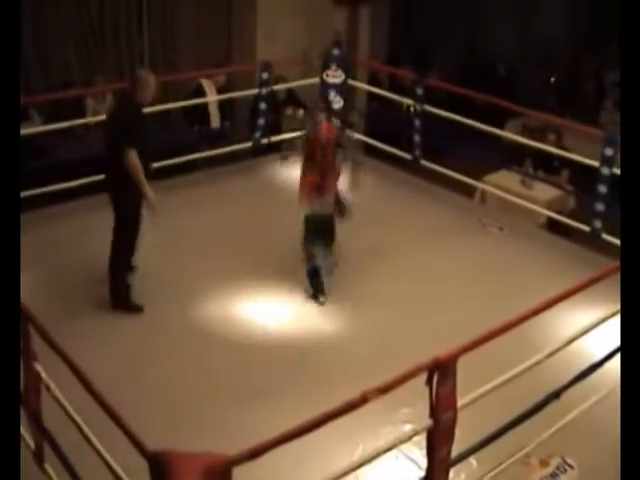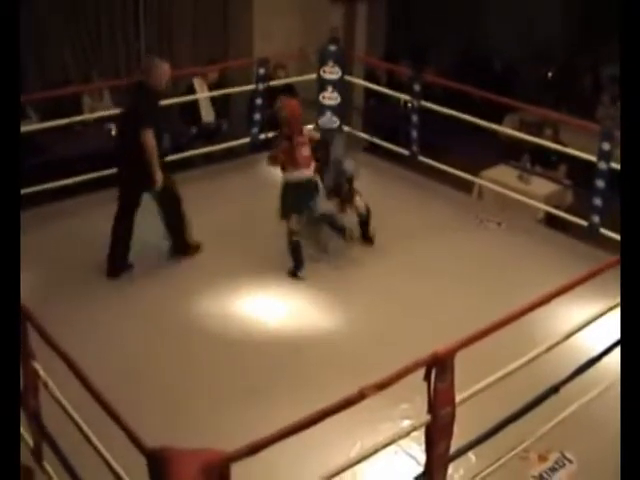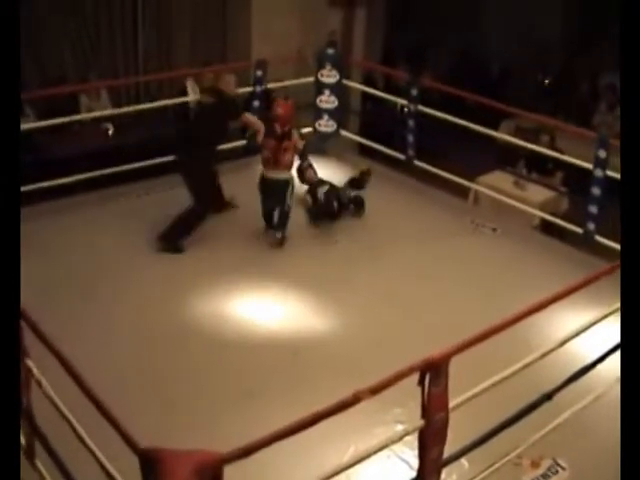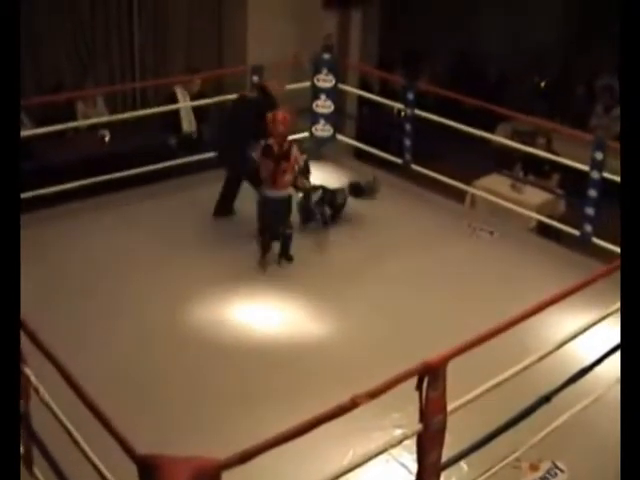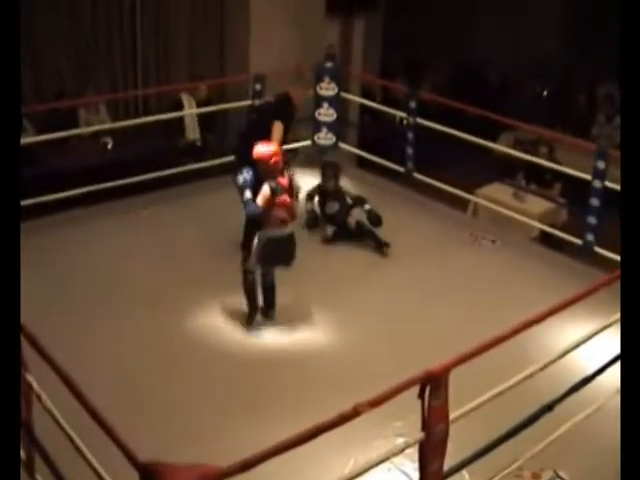
dt=0.5s
person 1, frame 1
left shoulder: (129, 107)
right shoulder: (126, 115)
right elbow: (130, 155)
left wrist: (141, 183)
right wrist: (145, 187)
left hip: (125, 180)
right hip: (125, 182)
left knee: (127, 229)
right knee: (126, 234)
left ankle: (122, 265)
right ankle: (120, 296)
person 1, frame 2
left shoulder: (138, 94)
right shoulder: (147, 100)
right elbow: (147, 136)
right wrist: (156, 169)
left hip: (127, 163)
right hip: (143, 166)
left knee: (125, 212)
right knee: (171, 202)
left ankle: (116, 264)
right ankle: (181, 245)
person 1, frame 3
left shoulder: (206, 99)
right shoulder: (225, 103)
right elbow: (246, 118)
right wrist: (260, 129)
left hip: (188, 151)
right hip: (196, 156)
left knee: (210, 175)
right knee: (203, 203)
left ankle: (218, 202)
right ankle: (169, 238)
person 1, frame 4
left shoulder: (247, 96)
right shoulder: (268, 101)
left hip: (226, 146)
right hip: (243, 149)
left knee: (235, 174)
left ankle: (222, 208)
person 1, frame 5
left shoulder: (274, 102)
right shoulder: (286, 107)
right elbow: (277, 130)
left hip: (244, 151)
right hip: (255, 157)
left ankle: (249, 241)
person 2, frame 1
left shoulder: (310, 158)
right shoulder: (332, 159)
left hip: (312, 212)
right hip: (329, 209)
left knee: (311, 249)
left ankle: (318, 291)
person 2, frame 2
left shoulder: (281, 138)
right shoulder: (303, 133)
left elbow: (273, 160)
left hip: (292, 184)
right hip: (309, 181)
left knee: (292, 224)
right knee: (310, 212)
left ankle: (298, 266)
person 2, frame 3
left shoulder: (266, 131)
right shoulder: (293, 134)
right elbow: (303, 155)
left hip: (267, 177)
right hip: (284, 179)
left knee: (268, 205)
right knee: (285, 206)
left ankle: (270, 228)
right ankle: (279, 232)
person 2, frame 4
left shoulder: (264, 148)
right shoulder: (293, 149)
left hip: (267, 196)
right hip: (285, 196)
left knee: (265, 228)
right knee: (286, 226)
left ankle: (265, 255)
right ankle: (284, 255)
person 2, frame 5
left shoulder: (269, 187)
right shoulder: (289, 178)
left elbow: (253, 211)
left hip: (269, 237)
right hip: (287, 236)
left knee: (250, 269)
right knee: (267, 270)
left ankle: (253, 312)
right ankle: (269, 309)
